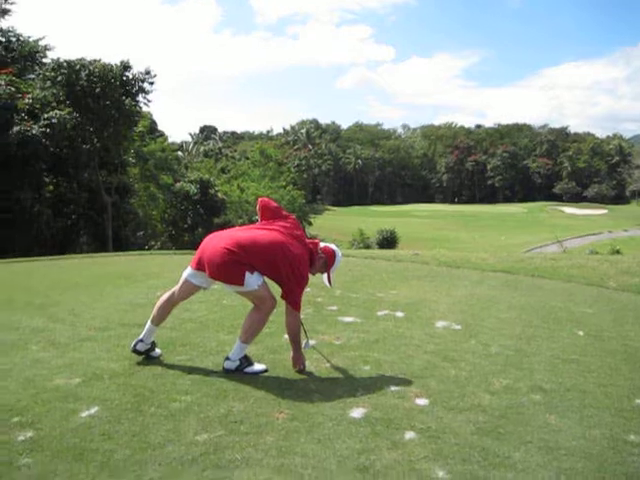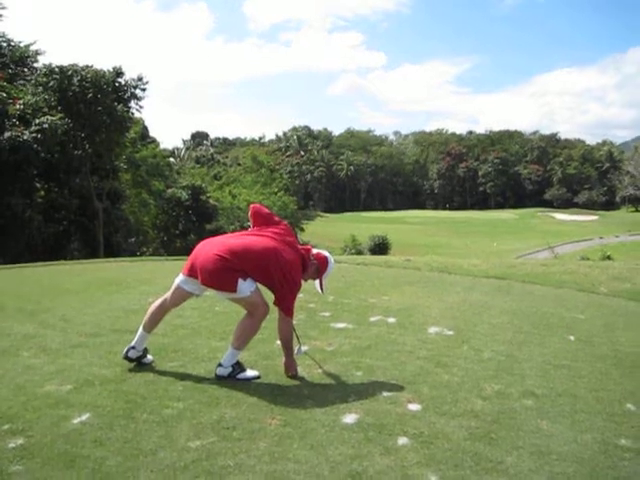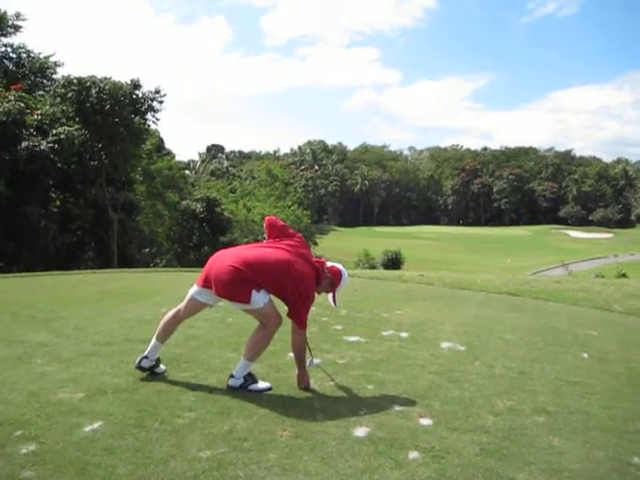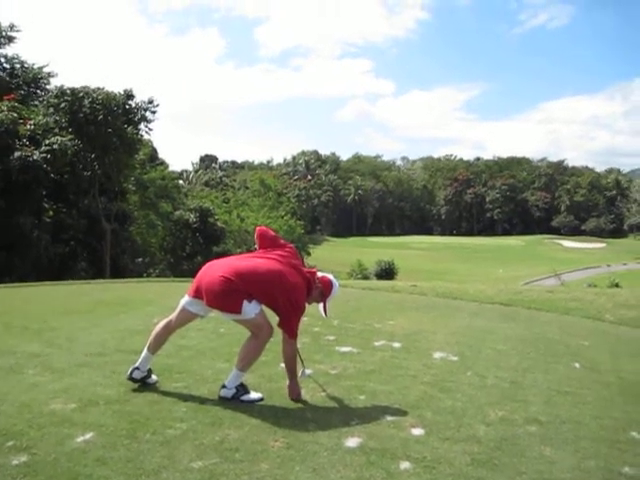
dt=0.7s
person 1, frame 1
left shoulder: (292, 225)
right shoulder: (299, 267)
left elbow: (262, 202)
right elbow: (292, 312)
right wrist: (297, 352)
left hip: (212, 241)
right hip: (228, 258)
left knee: (177, 294)
right knee: (266, 303)
left ankle: (143, 342)
right ankle: (235, 360)
person 1, frame 2
left shoulder: (285, 231)
right shoulder: (292, 273)
left elbow: (254, 209)
right elbow: (285, 318)
right wrist: (289, 358)
left hip: (204, 249)
right hip: (221, 265)
left knee: (169, 301)
right knee: (259, 309)
left ankle: (135, 349)
right ankle: (227, 366)
person 1, frame 3
left shoulder: (299, 243)
right shoulder: (306, 285)
left elbow: (269, 221)
right elbow: (298, 330)
right wrist: (301, 371)
left hip: (219, 259)
right hip: (235, 275)
left knee: (182, 311)
right knee: (272, 320)
left ankle: (148, 358)
right ankle: (239, 377)
person 1, frame 4
left shoulder: (290, 253)
right shoulder: (297, 295)
left elbow: (260, 231)
right elbow: (289, 341)
right wrist: (293, 381)
left hip: (209, 271)
right hip: (226, 286)
left knee: (173, 322)
right knee: (263, 331)
left ankle: (140, 369)
right ankle: (231, 388)
